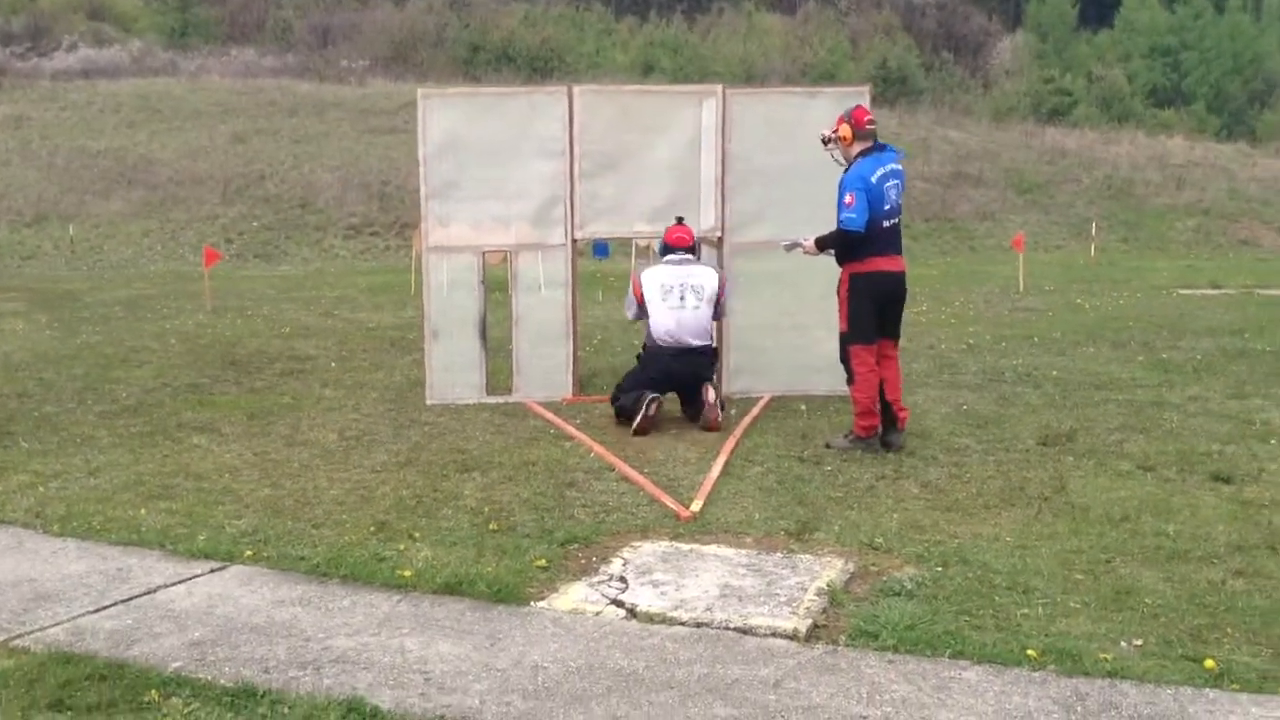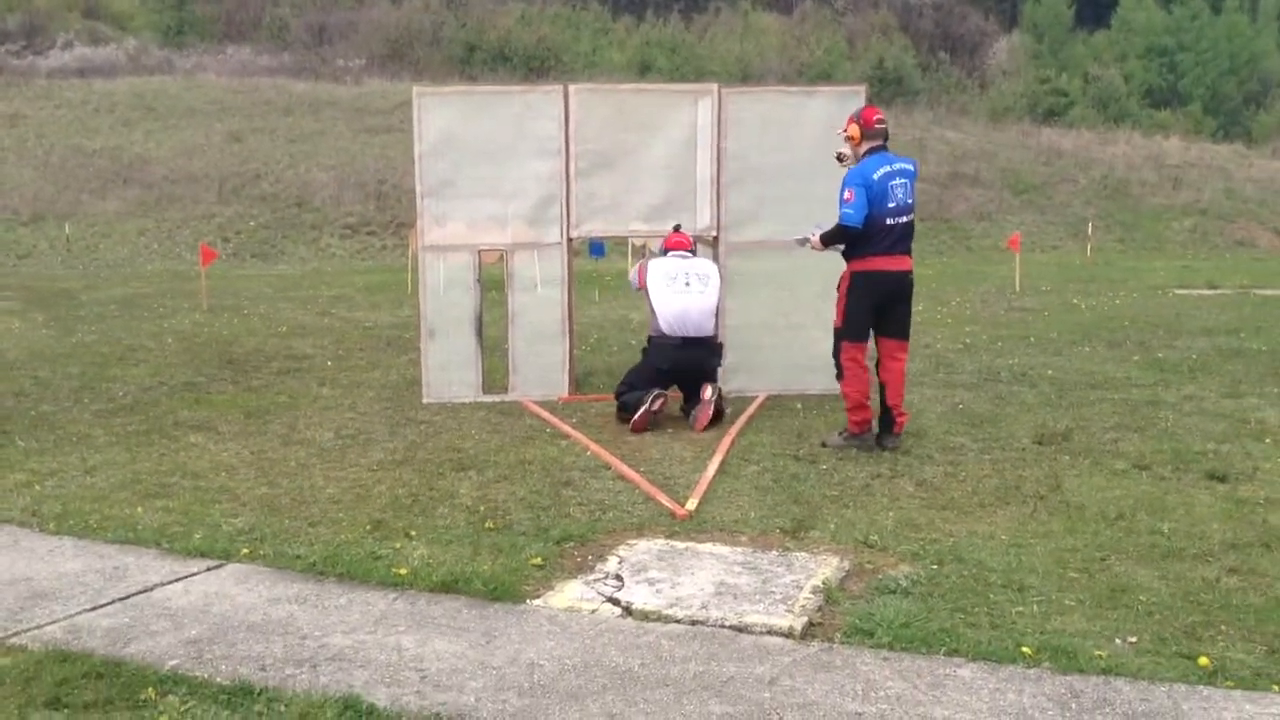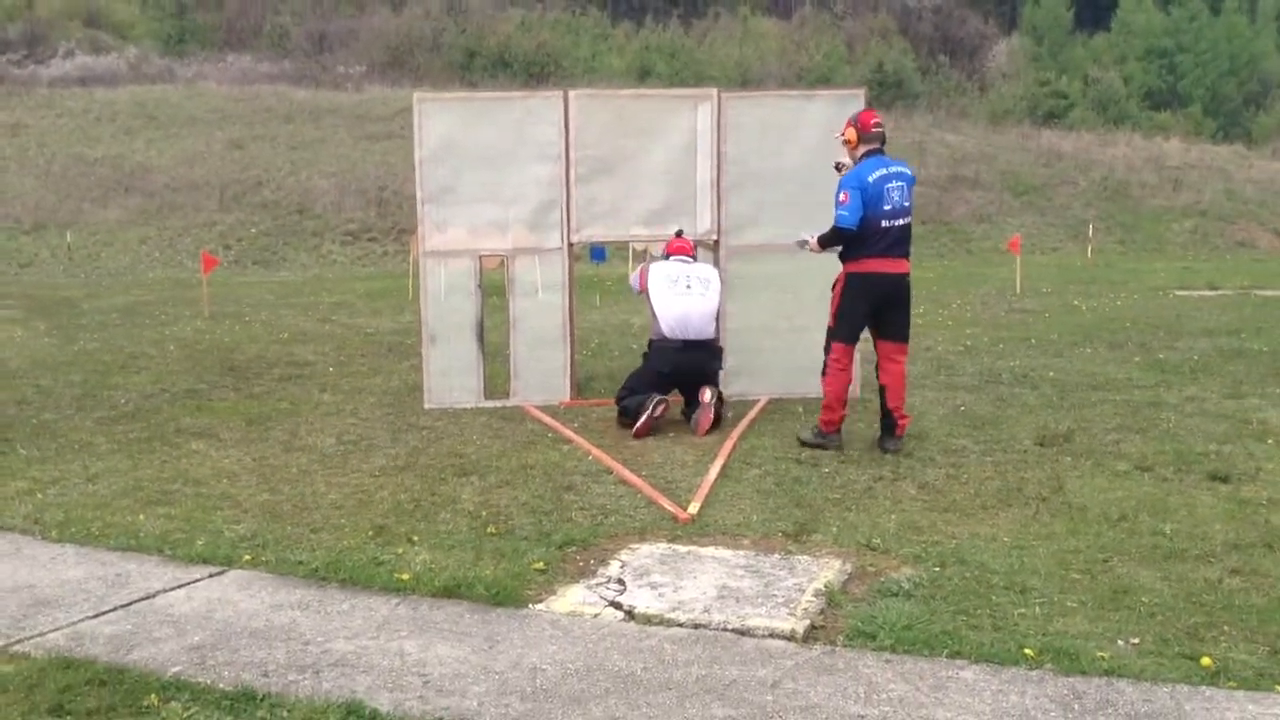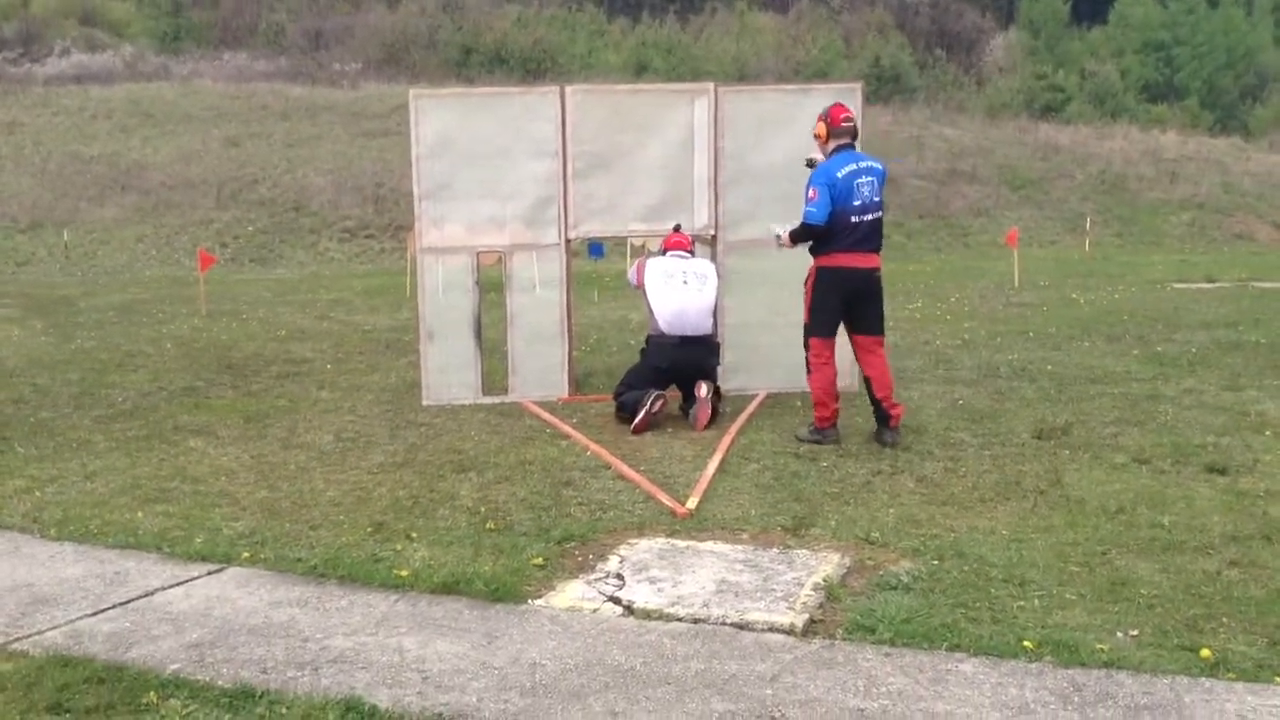
dt=0.4s
person 1, frame 1
left shoulder: (854, 177)
right shoulder: (893, 161)
left elbow: (851, 231)
left wrist: (818, 244)
right wrist: (841, 147)
left hip: (863, 275)
right hip: (895, 272)
left knee: (860, 355)
right knee: (887, 352)
left ankle: (865, 432)
right ankle: (894, 427)
person 1, frame 2
left shoulder: (858, 176)
right shoulder: (907, 167)
left elbow: (850, 227)
left wrist: (823, 240)
left hip: (866, 273)
right hip: (901, 272)
left knee: (849, 350)
right knee: (893, 353)
left ankle: (859, 428)
right ankle: (891, 429)
person 1, frame 3
left shoulder: (854, 179)
right shoulder: (905, 172)
left elbow: (846, 229)
left wrist: (820, 243)
left hip: (861, 276)
right hip: (898, 275)
left knee: (839, 353)
right knee: (893, 355)
left ankle: (829, 429)
right ankle: (893, 432)
person 1, frame 4
left shoulder: (824, 174)
right shoulder: (876, 167)
left elbow: (815, 224)
left wrist: (791, 238)
left hip: (832, 271)
right hip: (869, 270)
left knee: (820, 348)
right knee: (872, 348)
left ankle: (825, 425)
right ankle: (889, 424)
person 2, frame 1
left shoulder: (645, 276)
right shoulder: (713, 275)
left elbow: (632, 315)
right elbow: (719, 314)
left hip: (658, 359)
right hip: (699, 360)
left knee: (621, 399)
right knee: (697, 406)
left ankle: (642, 403)
right ankle: (706, 400)
person 2, frame 2
left shoulder: (650, 266)
right shoulder: (710, 268)
left elbow: (635, 279)
left hip: (664, 351)
right hip: (704, 352)
left knee: (625, 396)
right knee: (697, 401)
left ankle: (647, 401)
right ankle: (705, 403)
person 2, frame 3
left shoulder: (651, 270)
right shoulder: (711, 272)
left elbow: (635, 281)
left hip: (665, 353)
right hip: (705, 355)
left knee: (626, 401)
right knee: (699, 403)
left ankle: (648, 406)
right ankle: (705, 406)
person 2, frame 4
left shoulder: (648, 266)
right shoulder: (709, 268)
left elbow: (633, 276)
left hip: (663, 349)
right hip: (702, 351)
left knee: (624, 397)
right knee: (699, 399)
left ankle: (645, 402)
right ankle: (702, 401)
